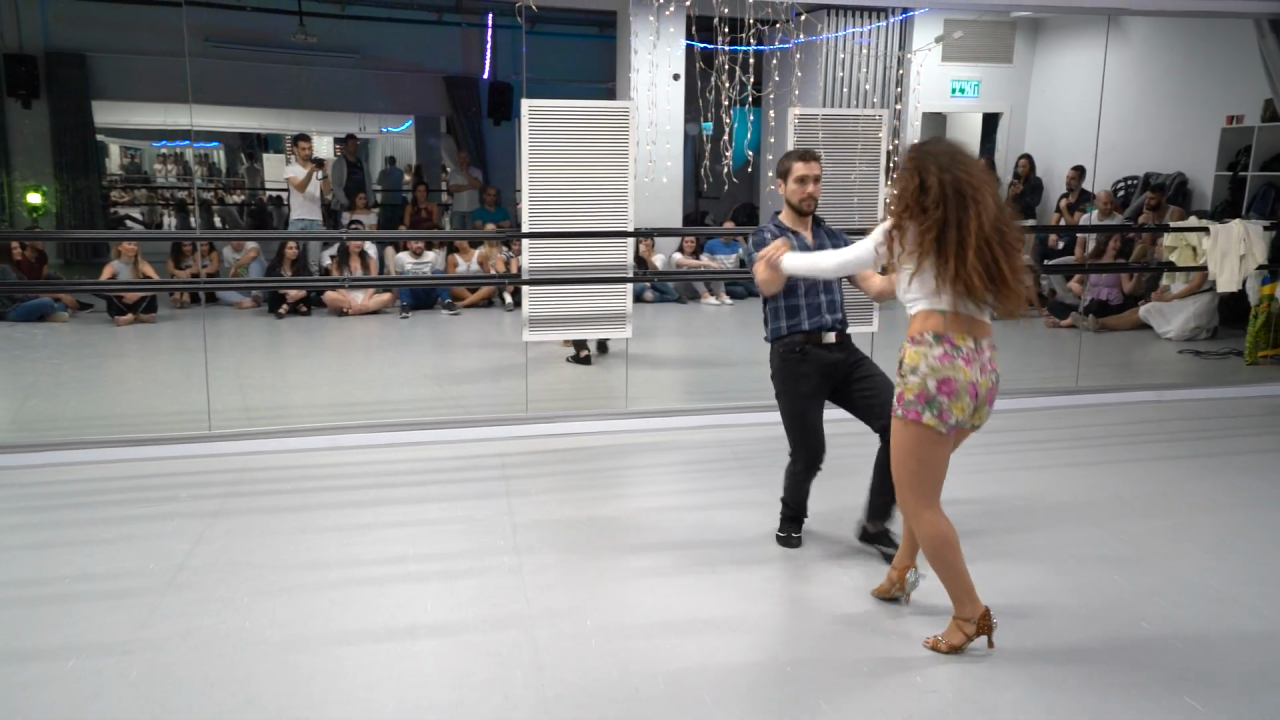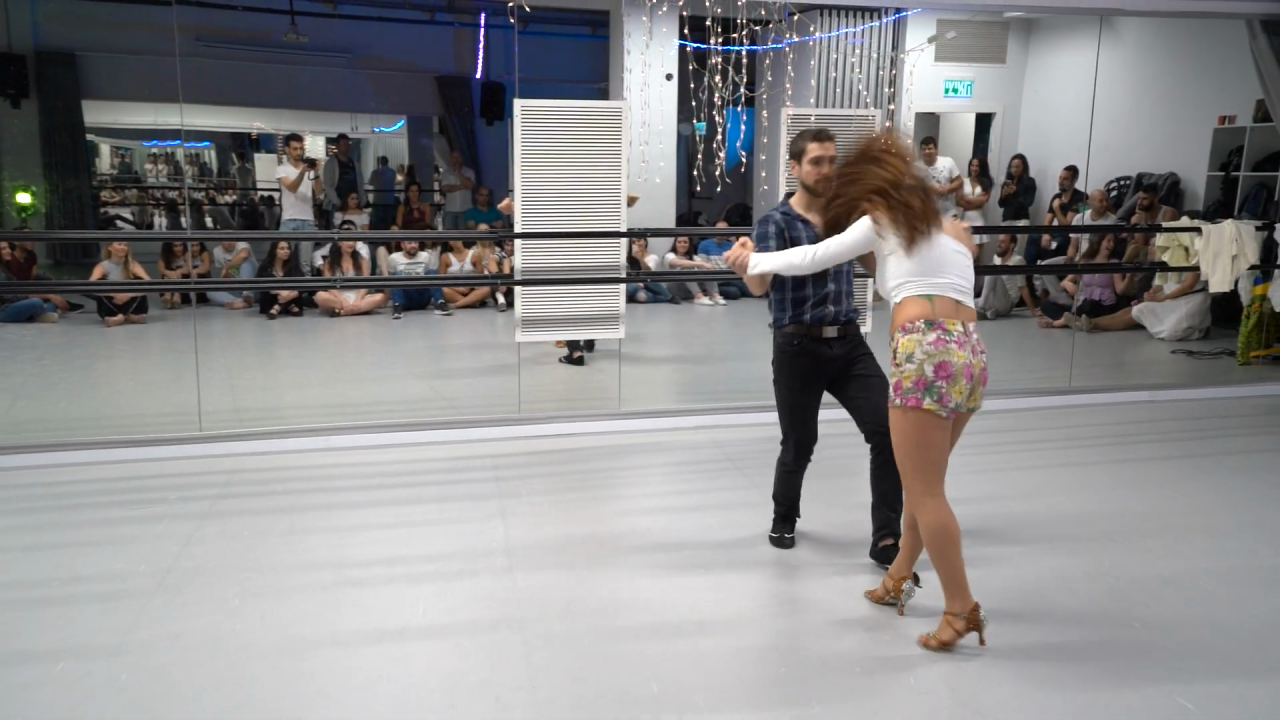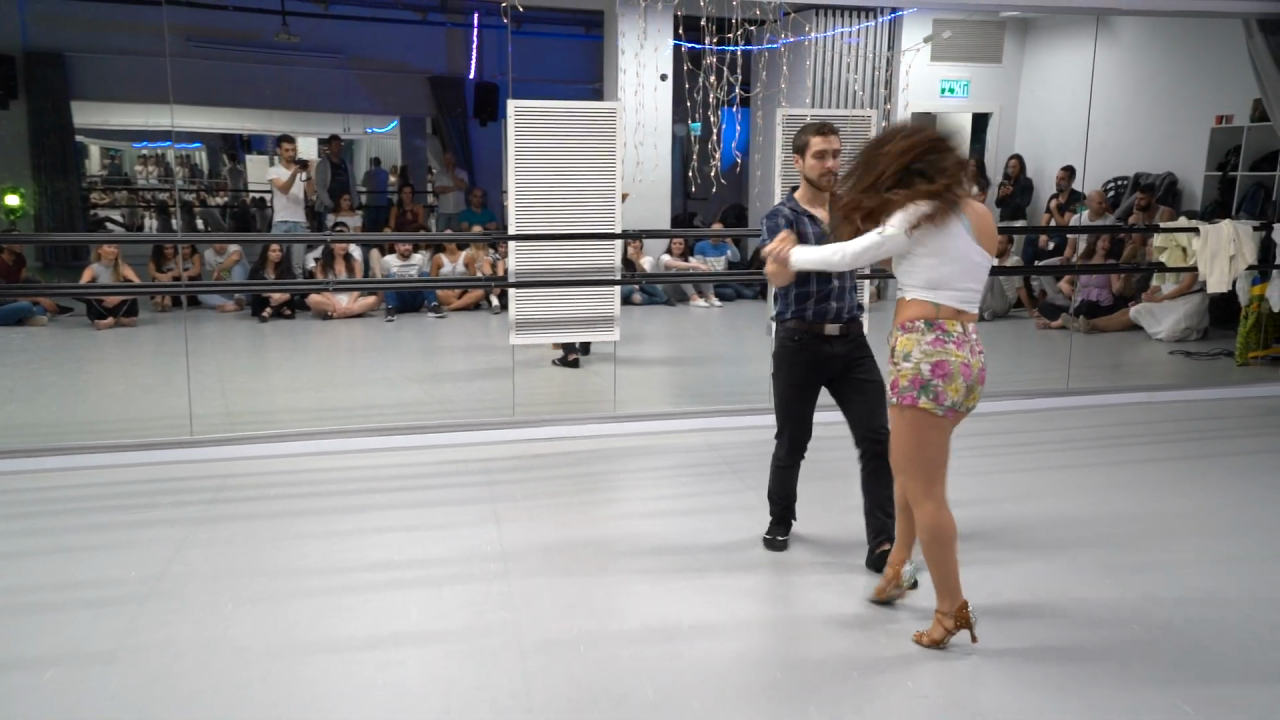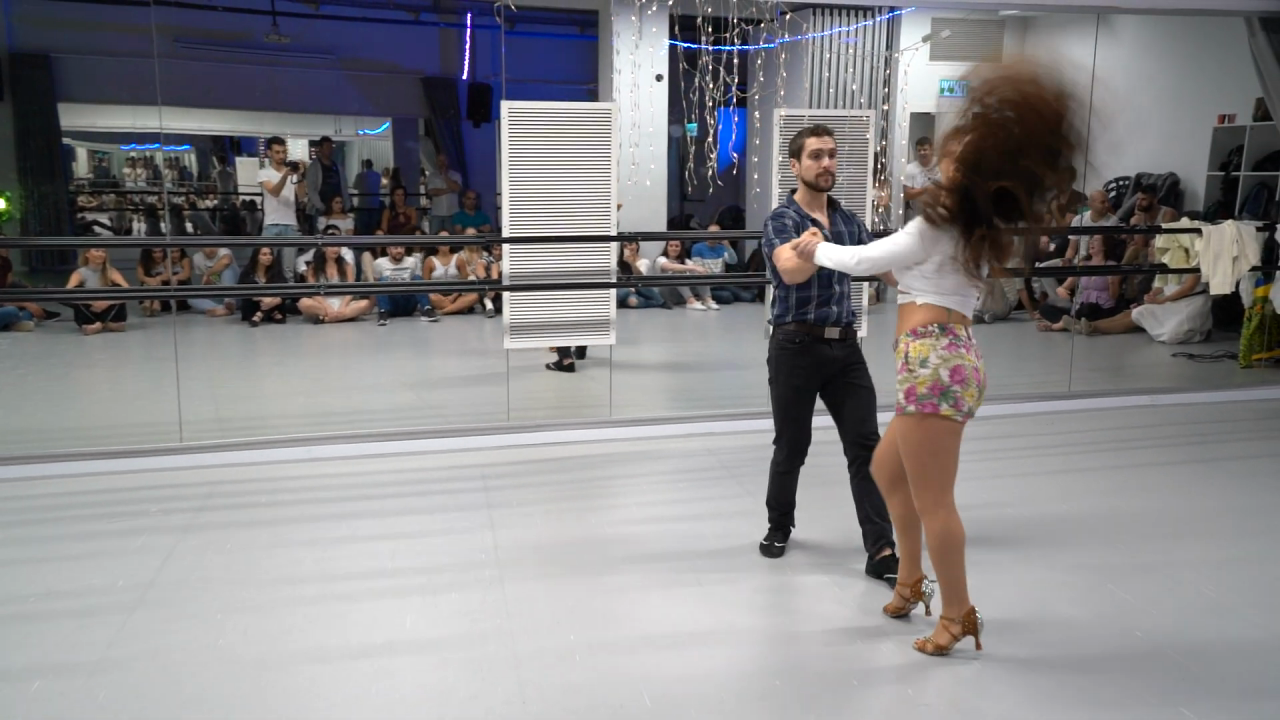
dt=0.2s
person 1, frame 1
left shoulder: (910, 228)
right shoulder: (989, 233)
left elbow: (841, 263)
left wrist: (784, 260)
left hip: (935, 367)
right hip: (982, 369)
left knee: (918, 502)
right knee: (919, 486)
left ankle: (970, 613)
right ankle: (902, 572)
person 1, frame 2
left shoulder: (883, 219)
right shoulder: (953, 229)
left elbow: (815, 259)
left wrist: (753, 260)
left hip: (924, 354)
right hip: (970, 355)
left knee: (925, 492)
right knee: (921, 481)
left ankle: (961, 608)
right ankle: (900, 577)
person 1, frame 3
left shoulder: (921, 213)
right shoulder: (978, 216)
left elbow: (851, 255)
left wrist: (790, 255)
left hip: (927, 355)
right hip: (965, 353)
left knee: (924, 492)
right knee: (907, 470)
left ankle: (952, 609)
right ankle: (897, 571)
person 1, frame 4
left shoulder: (944, 222)
right shoulder: (982, 223)
left elbow: (868, 261)
left wrist: (817, 249)
left hip: (934, 362)
right hip: (943, 359)
left knee: (930, 498)
right knee: (888, 468)
left ankle: (957, 615)
right ankle: (912, 580)
person 2, frame 1
left shoulder: (834, 237)
right shoulder: (766, 236)
left elbow: (875, 288)
right elbow: (769, 285)
left hip: (844, 352)
right hip: (795, 357)
right knee: (809, 455)
left ankle: (876, 523)
right ankle: (791, 517)
person 2, frame 2
right shoulder: (773, 223)
right elbow: (758, 286)
left hip: (849, 343)
right hip: (798, 346)
left knee: (887, 433)
right knee: (799, 444)
left ankle: (886, 540)
right ankle: (784, 517)
person 2, frame 3
right shoulder: (781, 218)
right elbow: (778, 279)
left hip: (850, 340)
right hip: (800, 342)
left knee: (877, 440)
right knee: (793, 441)
left ankle: (882, 545)
right ankle: (780, 519)
person 2, frame 4
left shoulder: (848, 220)
right shoulder: (782, 220)
right elbow: (792, 273)
left hip: (844, 345)
right hip: (796, 345)
left knee: (865, 445)
right knee: (792, 446)
left ankle: (881, 552)
right ankle: (779, 525)
